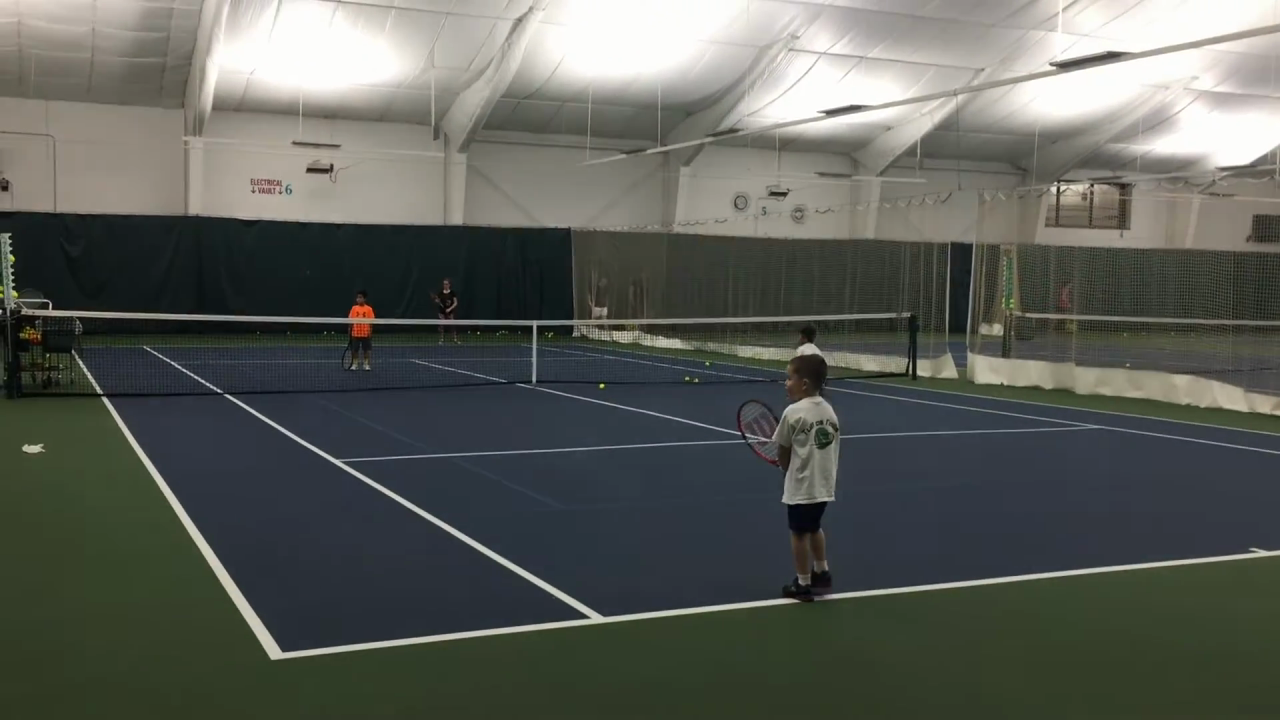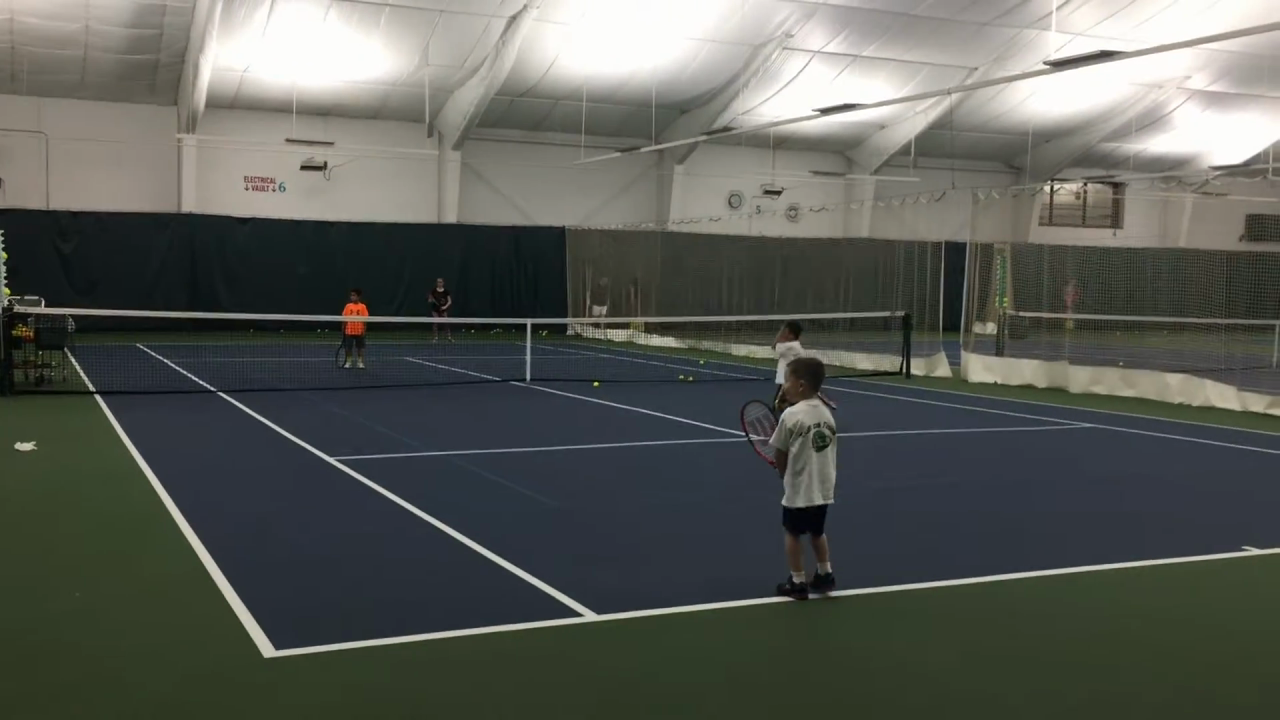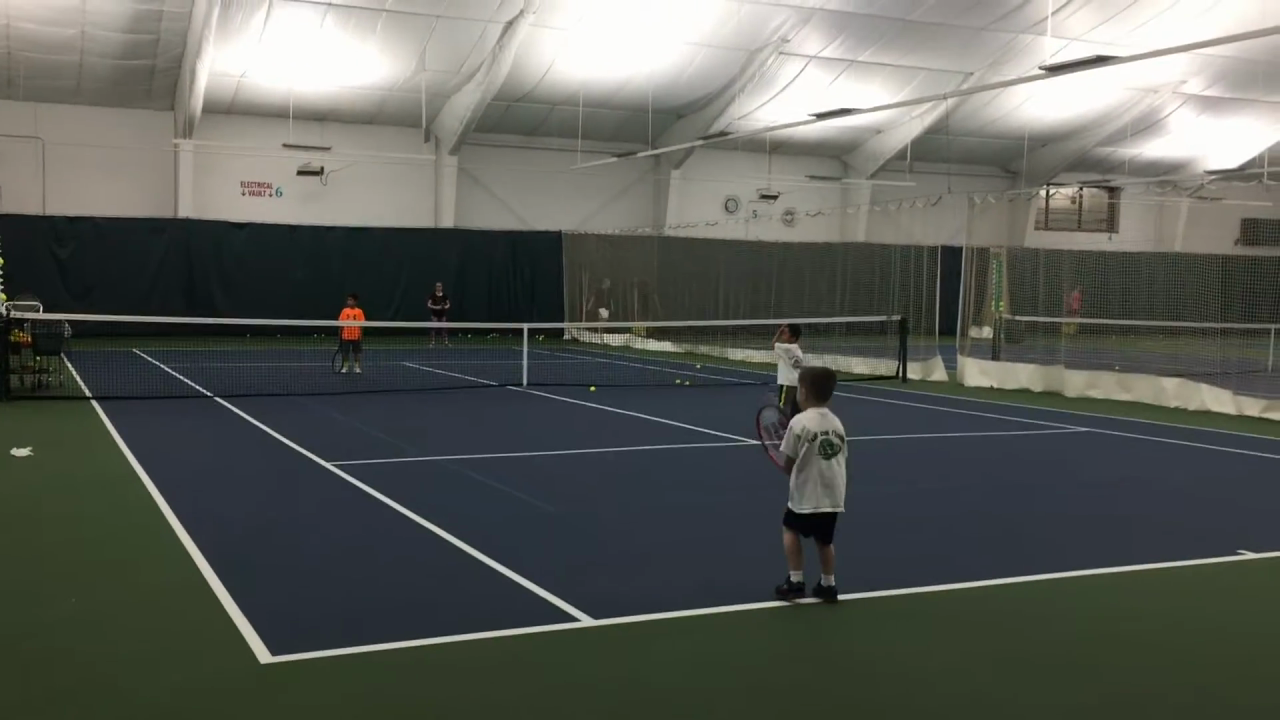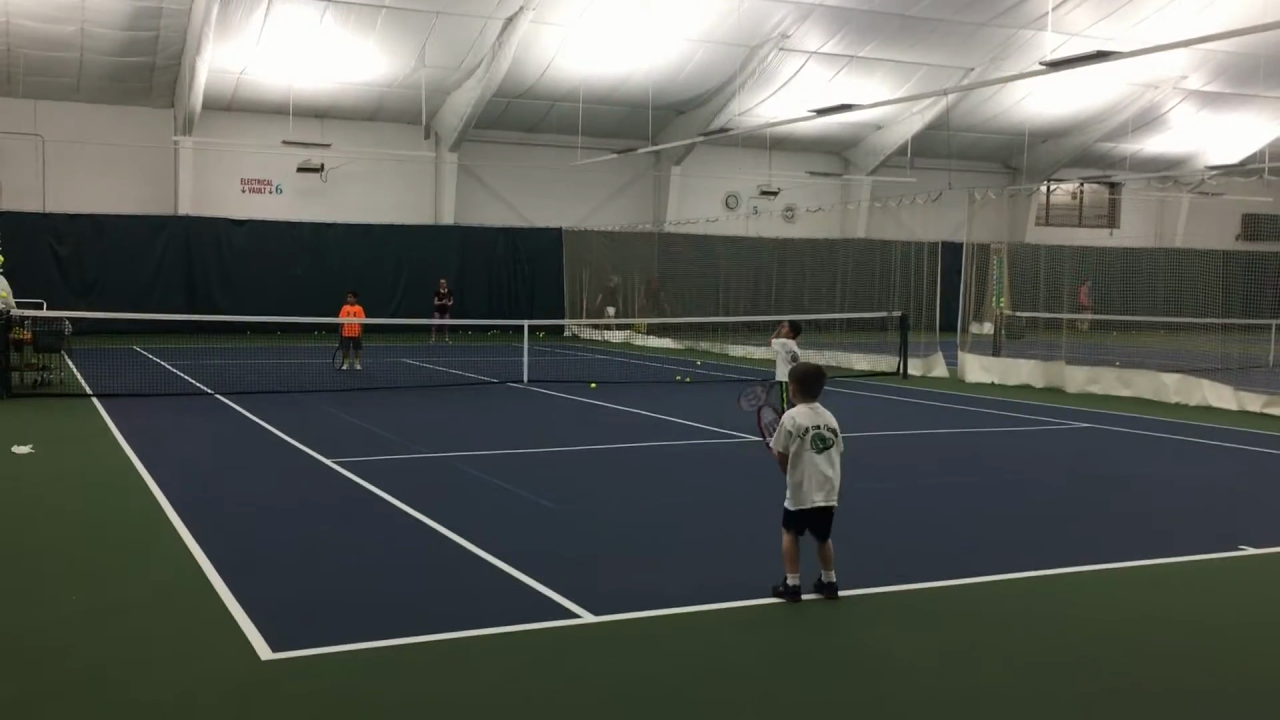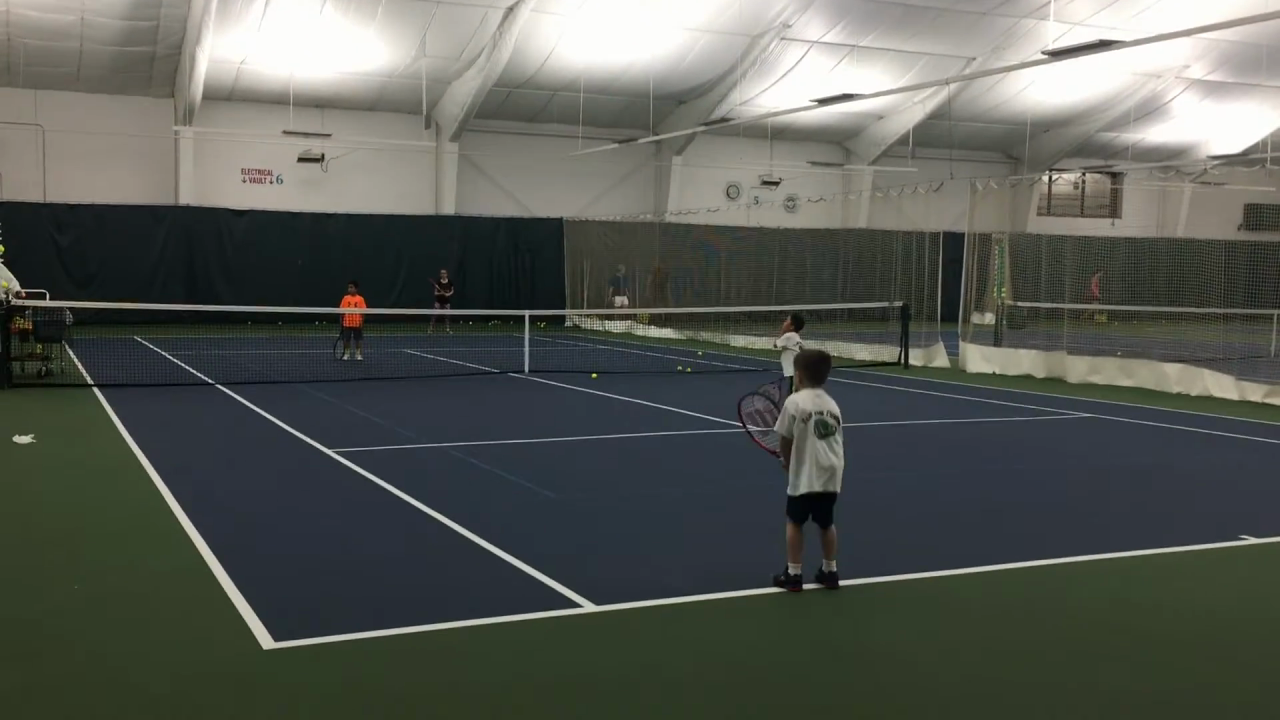
dt=0.3s
person 1, frame 1
left shoulder: (793, 412)
right shoulder: (829, 410)
left elbow: (784, 452)
right elbow: (829, 446)
left wrist: (787, 470)
left hip: (802, 485)
right hip: (824, 484)
left knee: (799, 533)
right knee: (814, 528)
left ankle: (803, 585)
right ankle: (821, 572)
person 1, frame 2
left shoulder: (791, 415)
right shoulder: (826, 413)
left elbow: (781, 455)
right elbow: (827, 449)
left wrist: (784, 474)
left hip: (800, 488)
right hip: (824, 486)
left knee: (793, 533)
right knee: (817, 531)
left ankle: (798, 583)
right ankle: (825, 574)
person 1, frame 3
left shoulder: (800, 422)
right shoulder: (836, 423)
left elbow: (790, 463)
right elbow: (839, 457)
left wrist: (794, 476)
left hip: (806, 495)
right hip: (833, 496)
left knee: (790, 529)
right knee: (824, 539)
left ankle: (795, 581)
right ankle: (828, 584)
person 1, frame 4
left shoulder: (791, 418)
right shoulder: (830, 418)
left elbow: (782, 459)
right elbow: (837, 453)
left wrist: (790, 474)
left hip: (801, 491)
right hip: (828, 491)
left knee: (790, 533)
right knee: (823, 536)
left ankle: (792, 584)
right ankle: (829, 581)
person 1, frame 5
left shoulder: (794, 402)
right shoulder: (832, 405)
left elbow: (786, 442)
right elbow: (834, 438)
left wrist: (786, 461)
left hip: (805, 477)
right hip: (831, 476)
left knee: (794, 522)
right knee: (825, 524)
left ankle: (793, 574)
right ankle: (830, 571)
